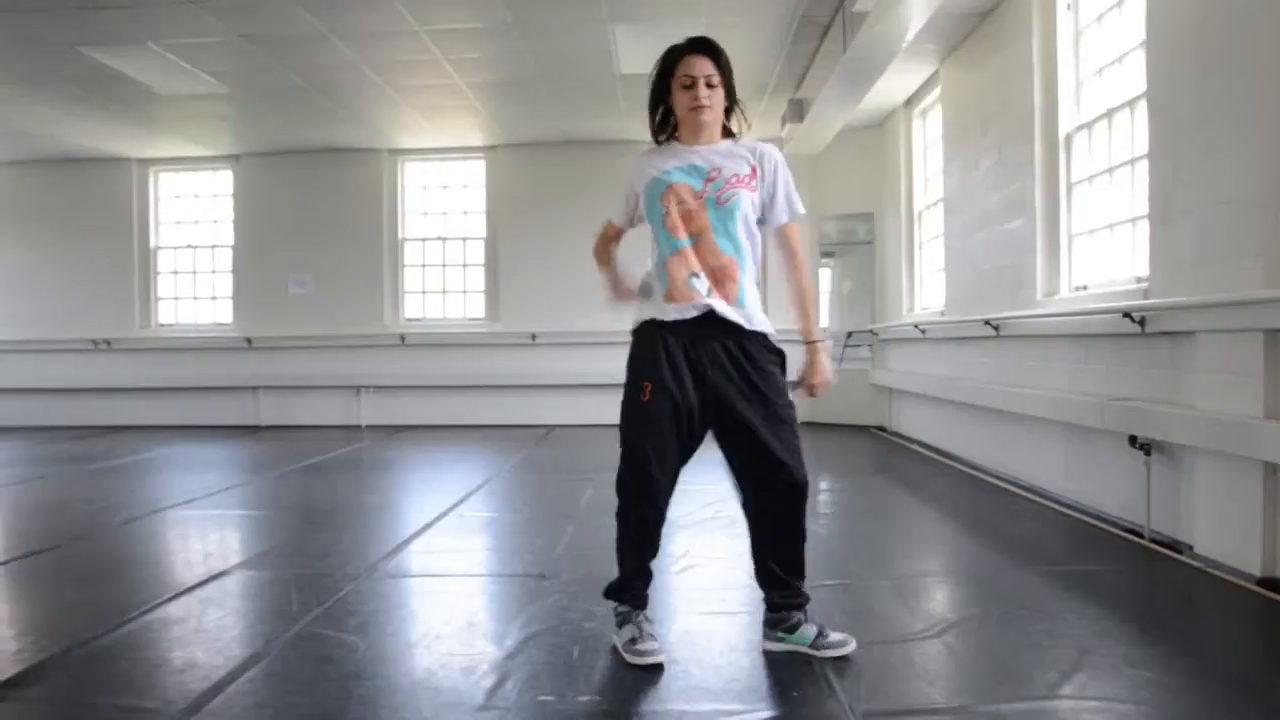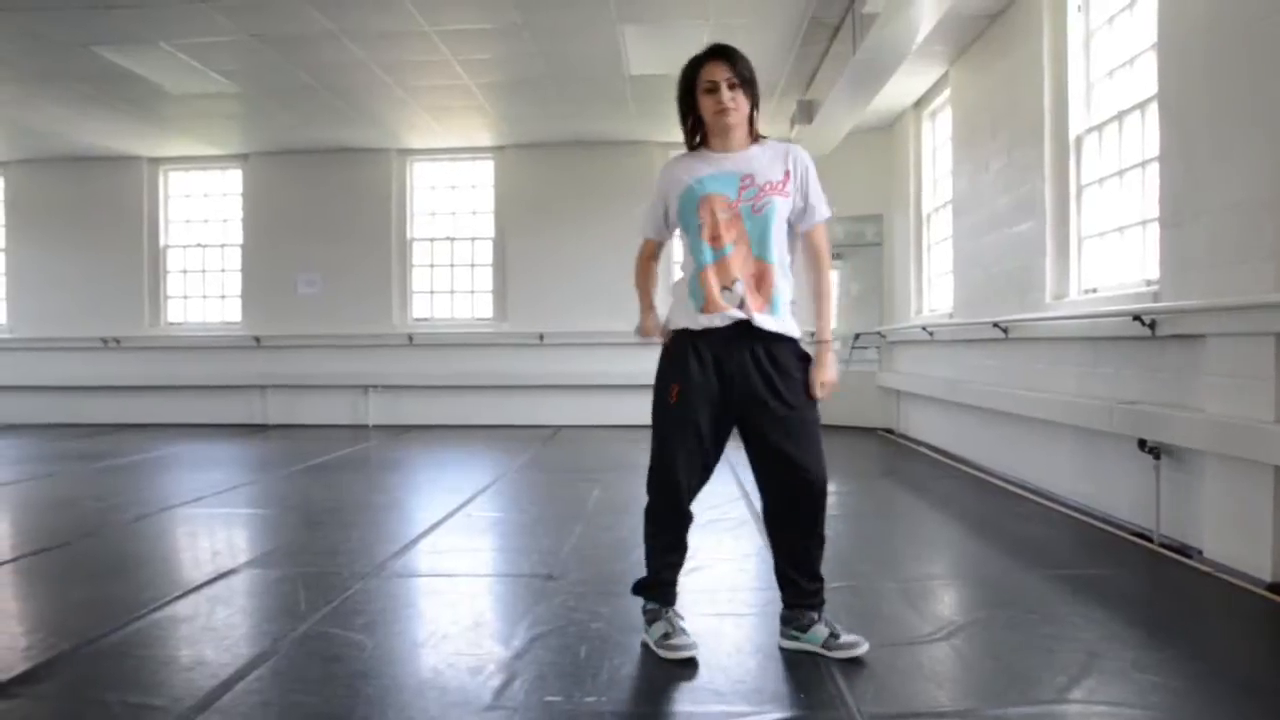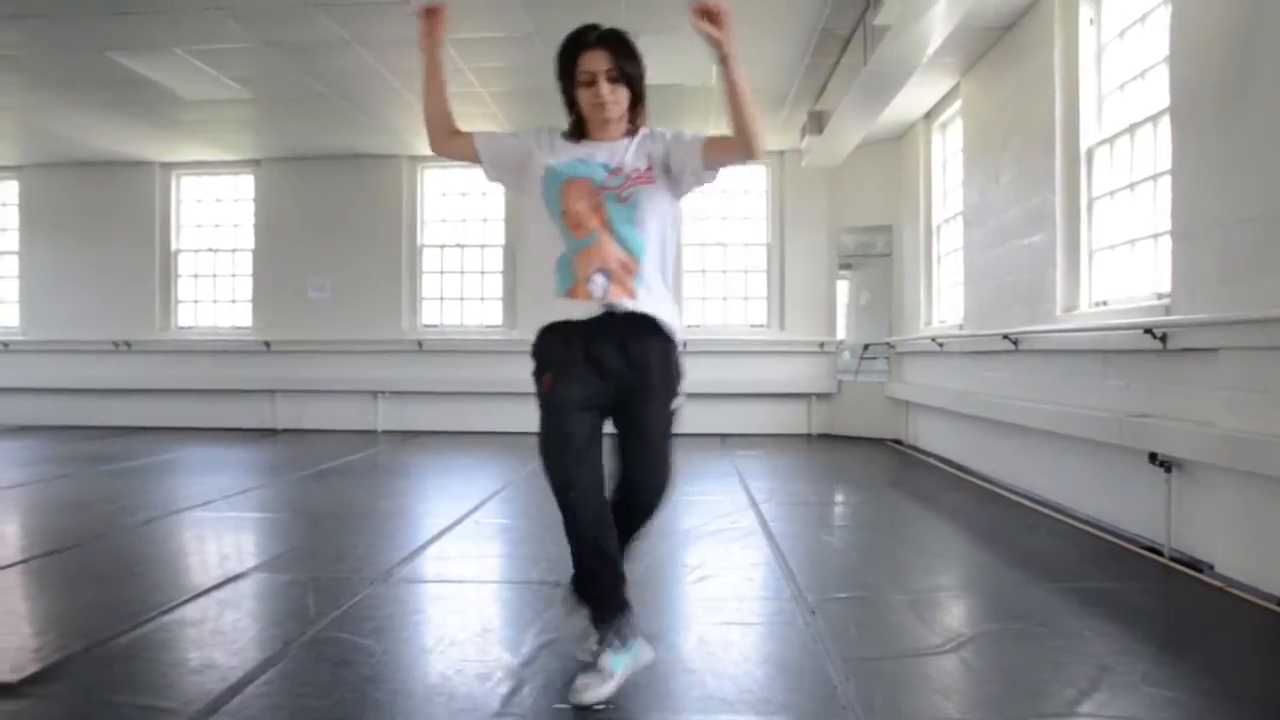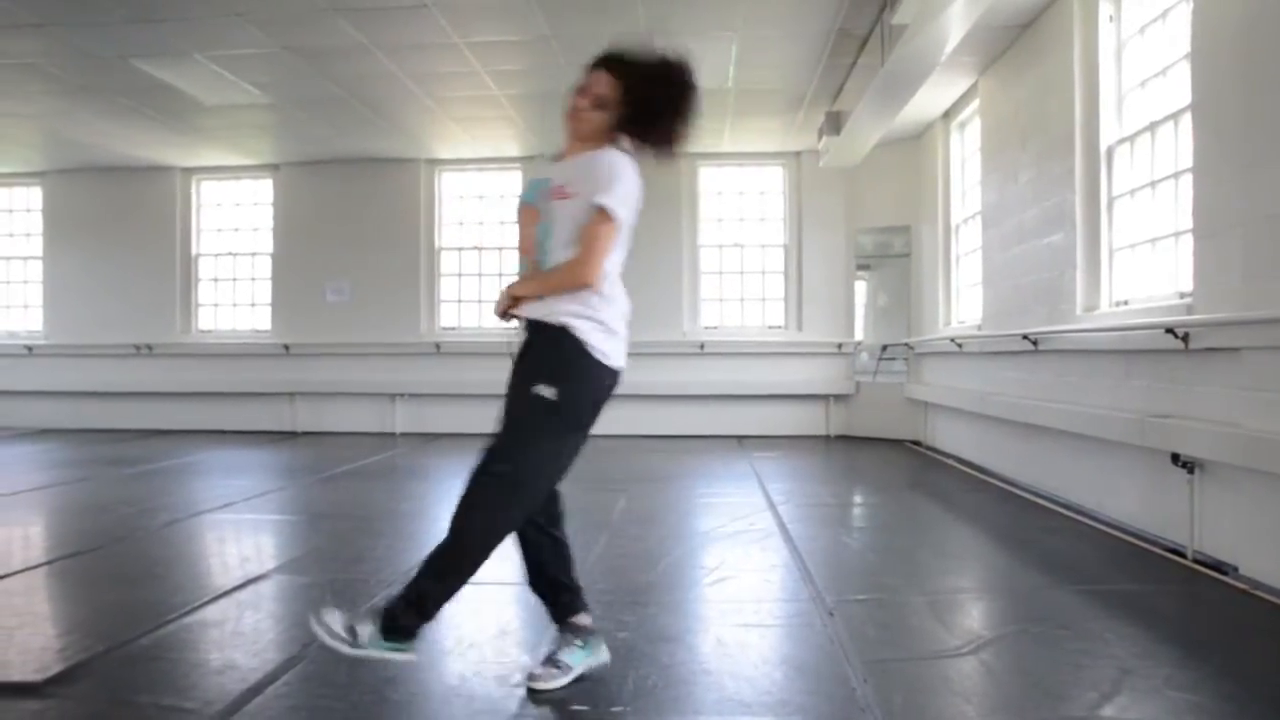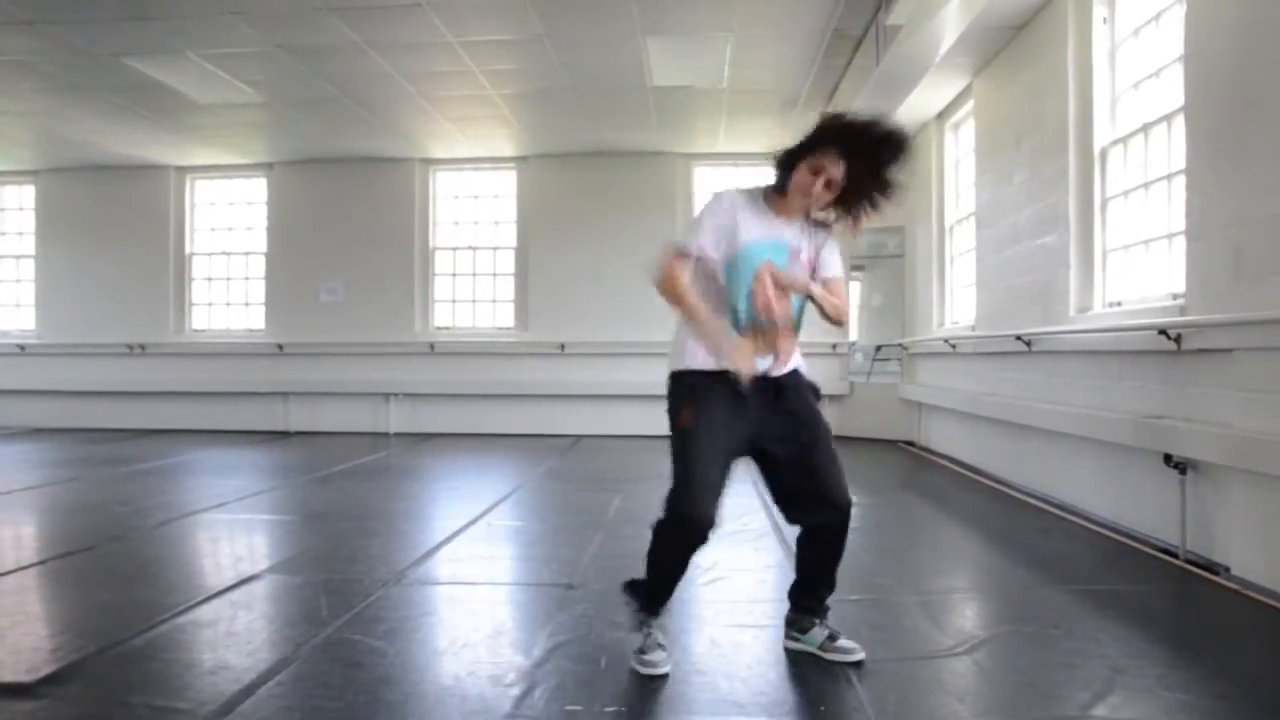
dt=1s
person 1, frame 1
left shoulder: (761, 159)
right shoulder: (649, 166)
left elbow: (792, 253)
right elbow: (609, 237)
left wrist: (815, 343)
right wrist: (613, 275)
left hip: (743, 338)
right hip: (665, 339)
left knee: (782, 475)
right knee: (644, 481)
left ankle: (785, 615)
right ankle: (631, 611)
person 1, frame 2
left shoulder: (791, 161)
right shoulder: (678, 174)
left elbow: (818, 256)
right elbow: (648, 255)
left wrist: (824, 347)
right wrist: (647, 311)
left hip: (773, 344)
right hip: (695, 344)
left knee: (801, 482)
right knee: (672, 483)
left ankle: (801, 614)
right ankle: (659, 608)
person 1, frame 3
left shoulder: (663, 150)
right shoulder: (537, 153)
left elbow: (748, 145)
right elbow: (445, 139)
left hip: (643, 337)
right hip: (569, 337)
left knee: (646, 482)
right knee: (574, 479)
left ankle: (595, 592)
right ankle: (616, 628)
person 1, frame 4
left shoulder: (615, 170)
right shoulder: (558, 169)
left elbow: (586, 271)
left wrist: (516, 291)
left hip: (576, 350)
right hip: (550, 344)
left knee: (502, 483)
right knee: (525, 493)
left ankle: (400, 624)
right ankle: (576, 628)
person 1, frame 5
left shoulder: (818, 236)
right shoulder: (731, 208)
left elbow: (840, 315)
right elbow: (670, 277)
left wrist: (823, 293)
right wrist: (723, 342)
left hip: (782, 385)
right hip: (708, 381)
left knee: (832, 505)
right knee: (693, 511)
left ankle: (805, 619)
right ankle: (648, 613)
